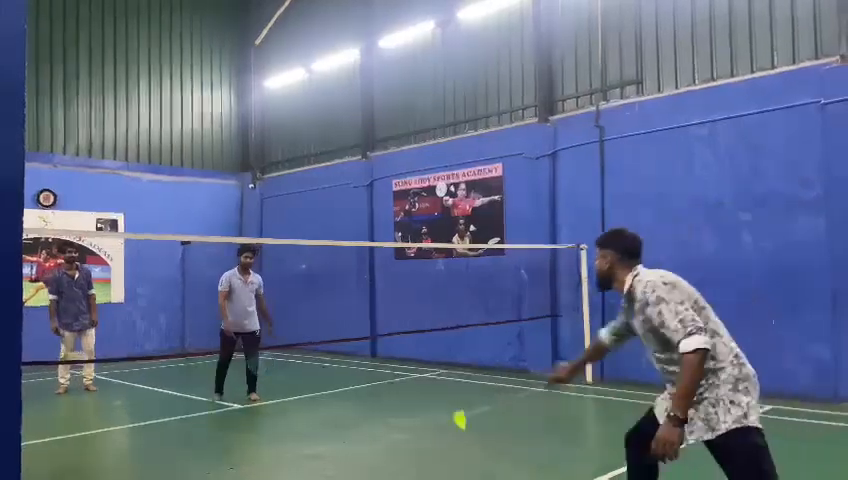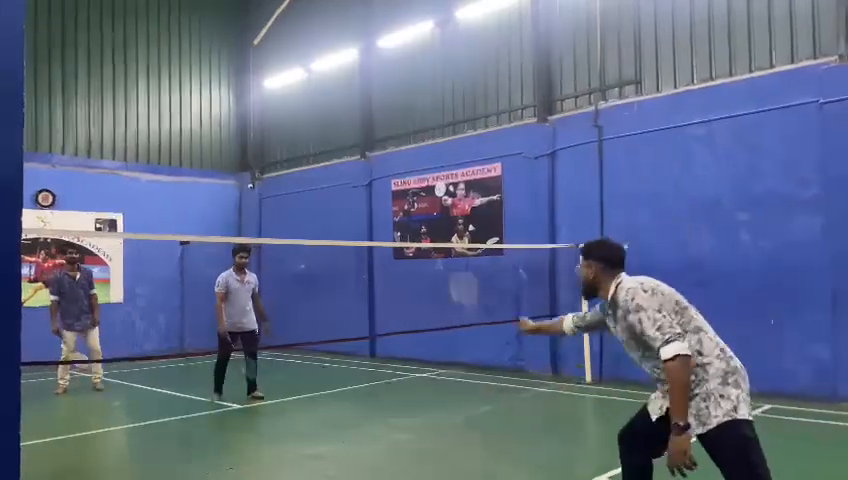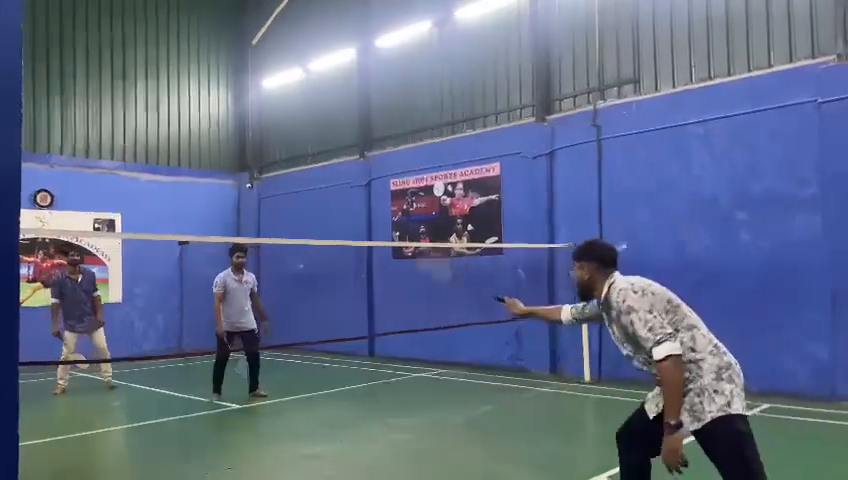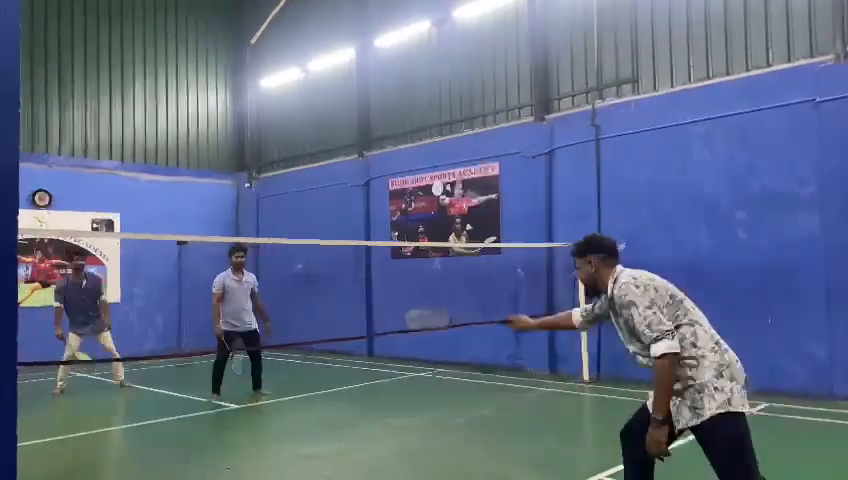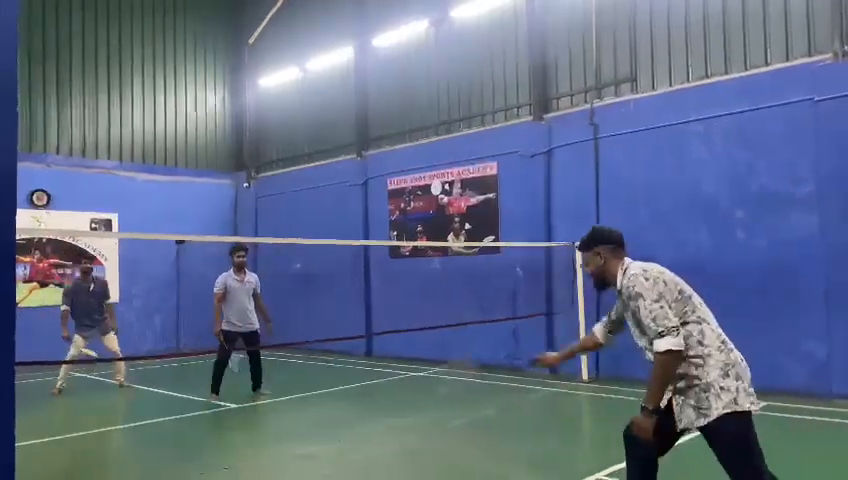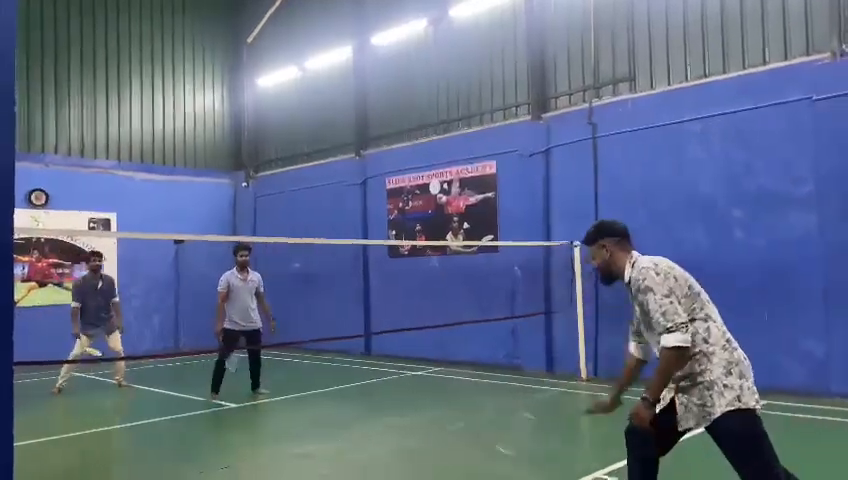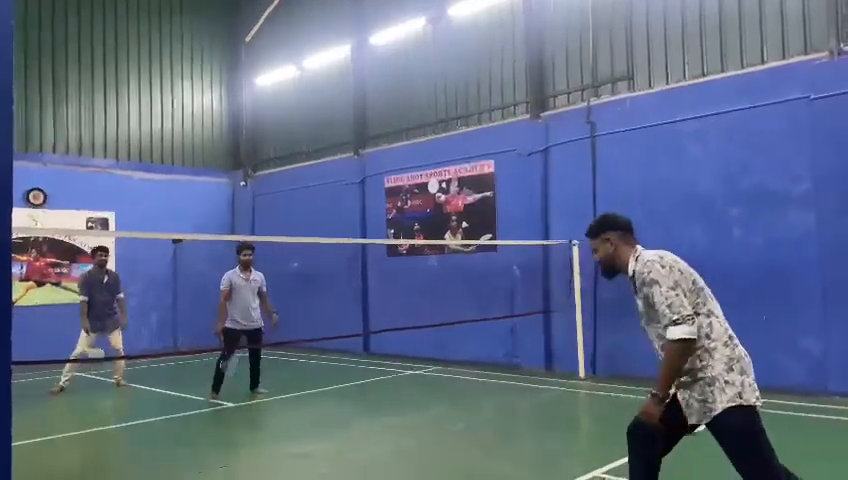
dt=0.1s
person 1, frame 1
left shoulder: (653, 286)
right shoulder: (633, 298)
left elbow: (696, 349)
right elbow: (609, 338)
left wrist: (675, 420)
right wrist: (572, 369)
left hip: (723, 392)
right knee: (639, 445)
person 1, frame 2
left shoulder: (635, 294)
right shoulder: (613, 304)
left elbow: (677, 354)
right elbow: (574, 322)
left wrist: (680, 430)
right wrist: (536, 327)
left hip: (717, 390)
right knee: (632, 443)
person 1, frame 3
left shoulder: (626, 294)
right shoulder: (607, 303)
left elbow: (668, 355)
right elbow: (569, 313)
left wrist: (672, 428)
right wrist: (526, 311)
left hip: (710, 386)
right knee: (630, 441)
person 1, frame 4
left shoulder: (630, 287)
right shoulder: (615, 296)
left elbow: (667, 351)
right elbow: (579, 317)
left wrist: (659, 422)
right wrist: (534, 324)
left hip: (710, 386)
right hip: (682, 387)
right knee: (635, 443)
person 1, frame 5
left shoulder: (638, 279)
right shoulder: (628, 289)
left elbow: (670, 347)
right elbow: (602, 332)
left wrist: (648, 410)
right wrist: (561, 356)
left hip: (717, 386)
right hip: (688, 386)
right knee: (638, 442)
person 1, frame 6
left shoulder: (647, 272)
right shoulder: (639, 280)
left elbow: (678, 343)
right elbow: (639, 348)
left wrist: (648, 401)
right wrist: (615, 396)
left hip: (719, 385)
right knee: (639, 440)
person 1, frame 7
left shoulder: (652, 265)
right shoulder: (643, 273)
left elbow: (683, 335)
left wrist: (657, 396)
right wrist: (662, 394)
left hip: (720, 382)
right hip: (692, 382)
right knee: (641, 438)
person 2, frame 1
left shoulder: (257, 279)
right shoulder: (228, 276)
left elbow: (260, 302)
right elbow: (222, 300)
left wrist: (268, 322)
right wrist: (226, 322)
left hip: (252, 327)
right hip: (230, 327)
left knee: (252, 359)
right knee: (224, 360)
left ankle: (252, 391)
right ankle: (218, 392)
person 2, frame 2
left shoulder: (253, 278)
right shoulder: (224, 277)
right elbow: (219, 302)
left wrist: (265, 320)
right wrist: (221, 324)
left hip: (250, 326)
right hip: (229, 327)
left knee: (252, 358)
right knee: (222, 359)
left ankle: (252, 390)
right ankle: (217, 392)
person 2, frame 3
left shoulder: (251, 278)
right shoulder: (222, 277)
left elbow: (255, 300)
right elbow: (217, 302)
left wrist: (264, 319)
right wrist: (219, 324)
left hip: (248, 325)
right hip: (227, 327)
left knee: (254, 356)
right knee: (221, 359)
left ankle: (254, 389)
right ankle: (216, 392)
person 2, frame 4
left shoulder: (252, 278)
right shoulder: (221, 278)
left elbow: (256, 300)
right elbow: (216, 302)
left wrist: (266, 319)
right wrist: (217, 325)
left hip: (250, 326)
right hip: (228, 327)
left knee: (256, 357)
right knee: (221, 359)
left ankle: (257, 388)
right ankle: (215, 392)
person 2, frame 5
left shoulder: (254, 278)
right shoulder: (224, 278)
left elbow: (258, 301)
right elbow: (217, 302)
left wrist: (268, 320)
right wrist: (217, 325)
left hip: (251, 326)
right hip: (229, 327)
left knee: (255, 358)
right knee: (222, 360)
left ankle: (257, 388)
right ankle: (214, 392)
person 2, frame 6
left shoulder: (257, 277)
right shoulder: (227, 277)
left elbow: (261, 300)
right elbow: (221, 302)
left wrist: (270, 318)
right wrist: (219, 324)
left hip: (254, 325)
right hip: (232, 326)
left knee: (255, 357)
right knee: (223, 357)
left ankle: (256, 387)
right ankle: (214, 391)
person 2, frame 7
left shoulder: (259, 276)
right shoulder: (229, 276)
left elbow: (264, 299)
right elbow: (223, 300)
left wrist: (273, 314)
right wrist: (220, 323)
left hip: (255, 324)
right hip: (233, 325)
left knee: (255, 356)
right knee: (225, 357)
left ankle: (254, 386)
right ankle: (215, 391)
person 3, frame 1
left shoulder: (85, 272)
right shoulder: (56, 276)
left elbow: (91, 295)
right elbow: (53, 300)
left wrist: (94, 313)
right wrist: (53, 321)
left hip: (86, 320)
right hip: (66, 322)
left knee: (89, 351)
right knee: (65, 354)
left ankle: (88, 382)
right ankle: (63, 384)
person 3, frame 2
left shoulder: (87, 273)
right shoulder: (57, 278)
left elbow: (93, 295)
right elbow: (54, 301)
left wrist: (96, 313)
right wrist: (54, 322)
left hip: (88, 319)
right hip: (69, 322)
left knee: (96, 350)
right knee: (67, 354)
left ankle: (97, 380)
right ankle: (63, 384)
person 3, frame 3
left shoulder: (89, 275)
right shoulder: (59, 280)
left elbow: (96, 296)
right elbow: (55, 303)
left wrist: (100, 315)
right wrist: (55, 325)
left hip: (91, 320)
right hip: (71, 324)
left knee: (103, 349)
right knee: (67, 354)
left ankle: (108, 379)
right ankle: (61, 384)
person 3, frame 4
left shoulder: (95, 280)
right shoulder: (63, 285)
left elbow: (102, 300)
right elbow: (59, 306)
left wrist: (106, 318)
right wrist: (58, 328)
left hip: (97, 322)
right hip: (77, 326)
left knee: (112, 350)
right knee: (69, 355)
left ankle: (120, 378)
right ankle: (60, 384)
person 3, frame 5
left shoulder: (102, 283)
right shoulder: (71, 287)
left elbow: (108, 304)
right elbow: (65, 309)
left wrist: (113, 321)
right wrist: (64, 329)
left hip: (102, 325)
right hip: (83, 327)
left knee: (116, 351)
right knee: (71, 356)
left ankle: (120, 380)
right ankle: (59, 385)
person 3, frame 6
left shoulder: (110, 281)
right shoulder: (80, 284)
left elbow: (115, 302)
right elbow: (76, 306)
left wrist: (119, 320)
right wrist: (75, 327)
left hip: (108, 324)
right hip: (88, 327)
left knee: (119, 351)
right knee: (75, 355)
left ankle: (119, 379)
right ankle: (60, 384)
person 3, frame 7
left shoulder: (114, 277)
right shoulder: (86, 278)
left elbow: (120, 298)
right elbow: (83, 301)
left wrist: (123, 317)
right wrist: (84, 321)
left hip: (111, 321)
right hip: (92, 322)
left knee: (119, 349)
right knee: (79, 352)
left ankle: (118, 378)
right ankle: (62, 383)
